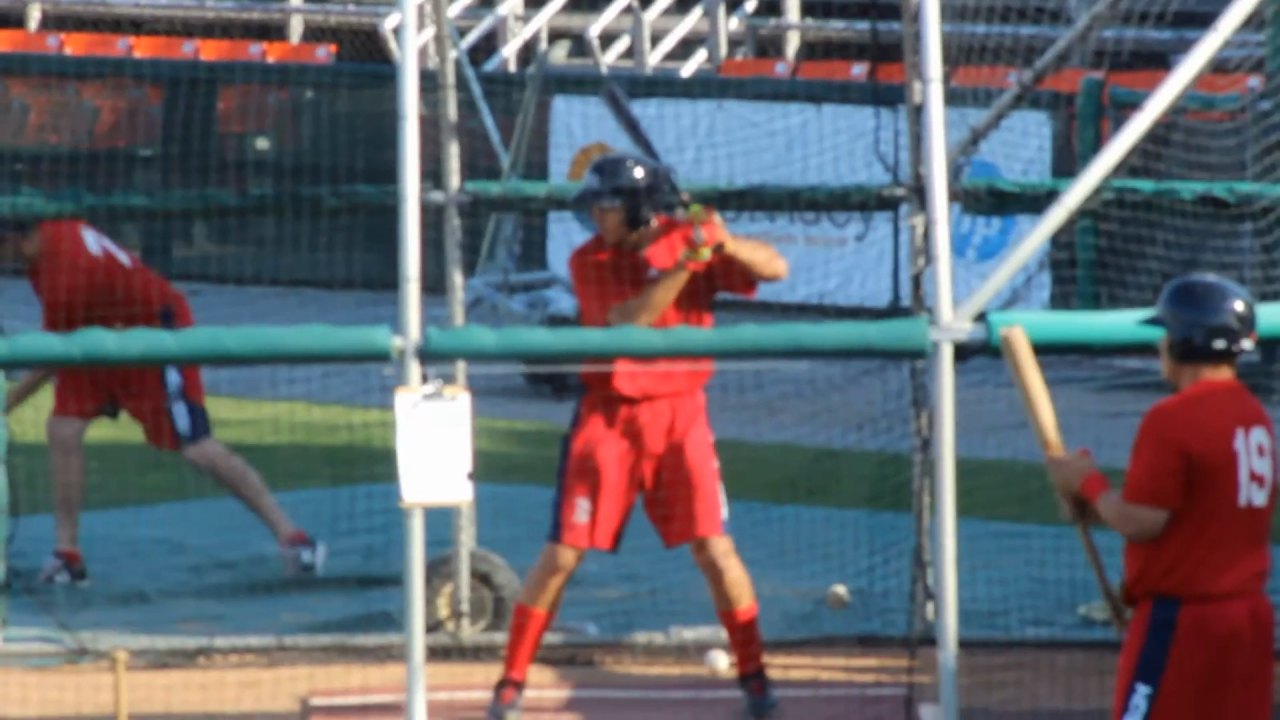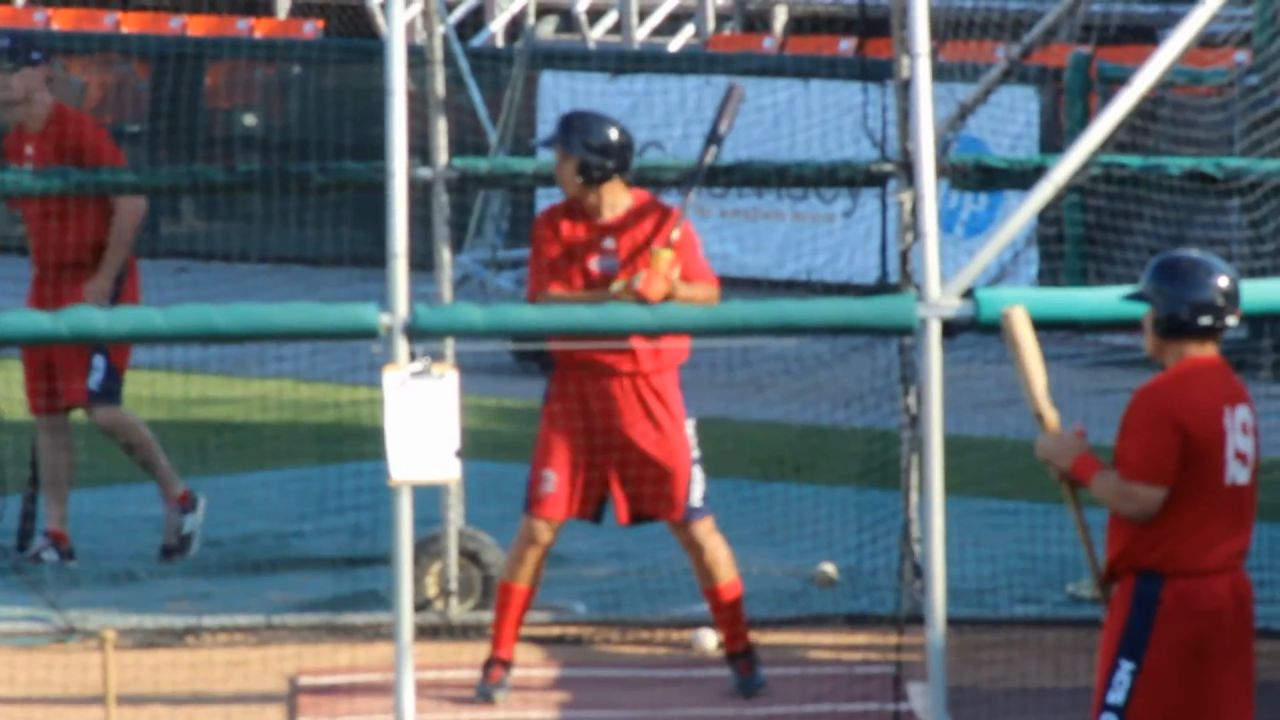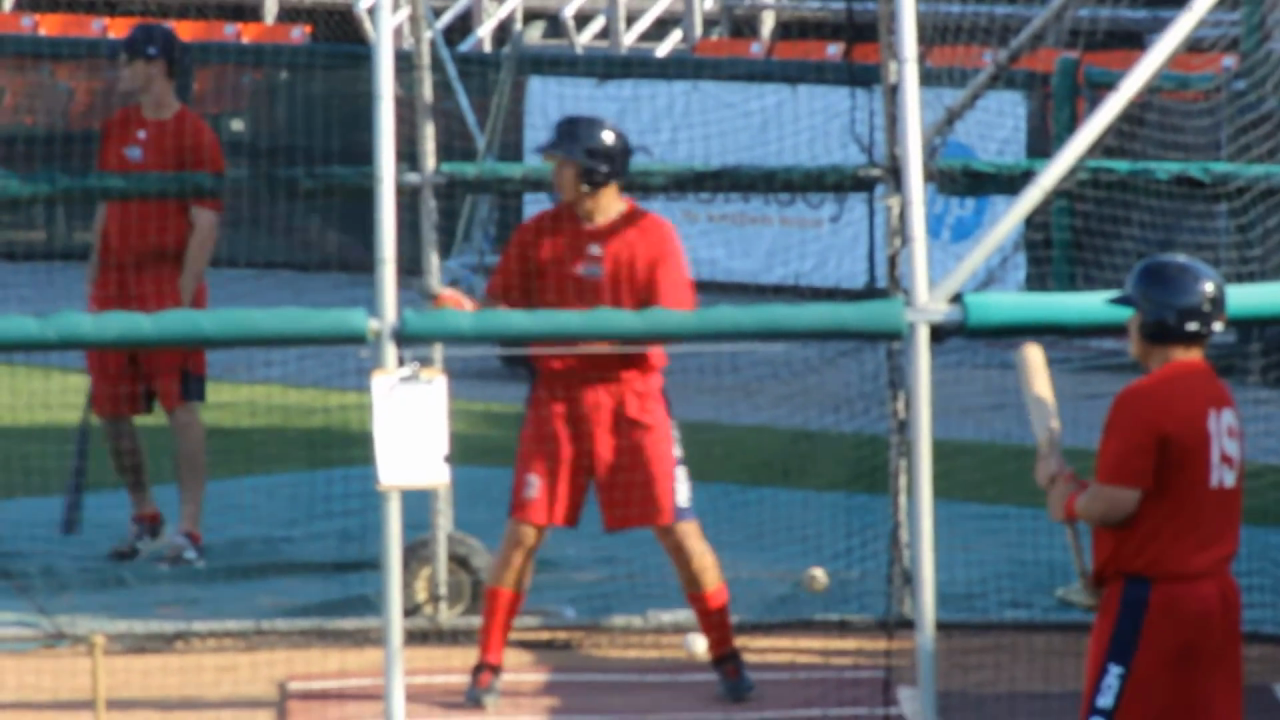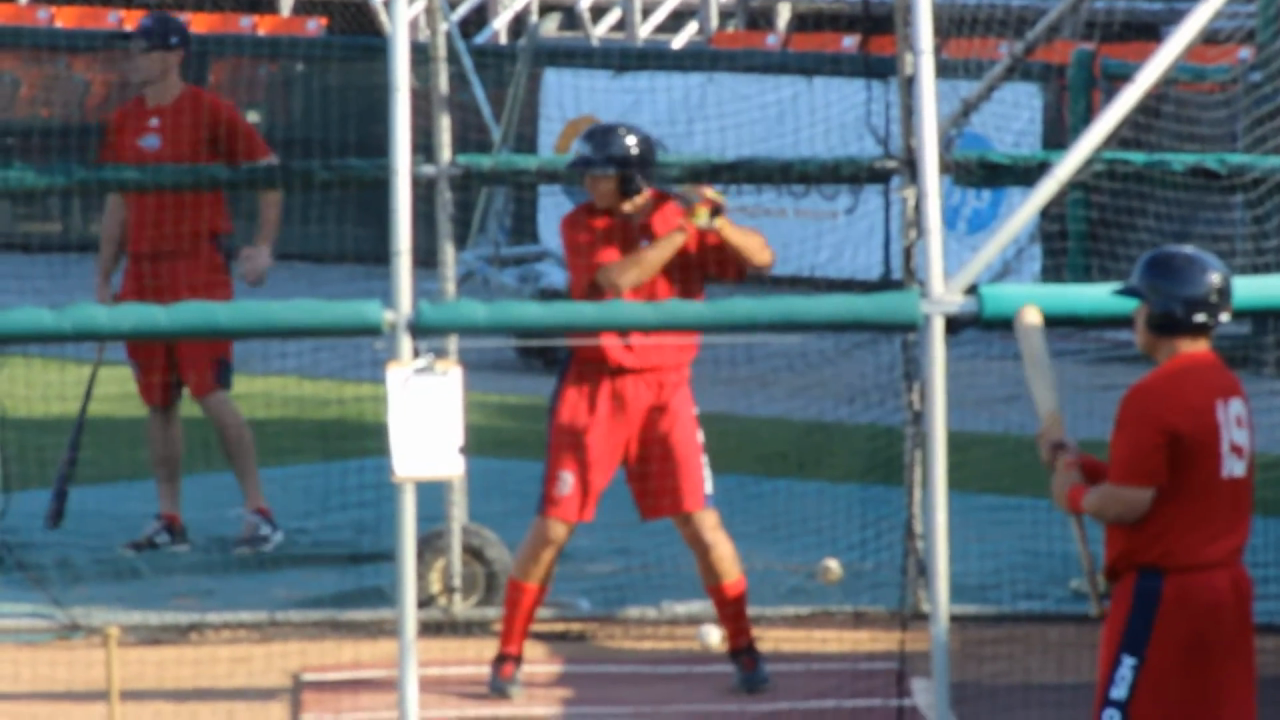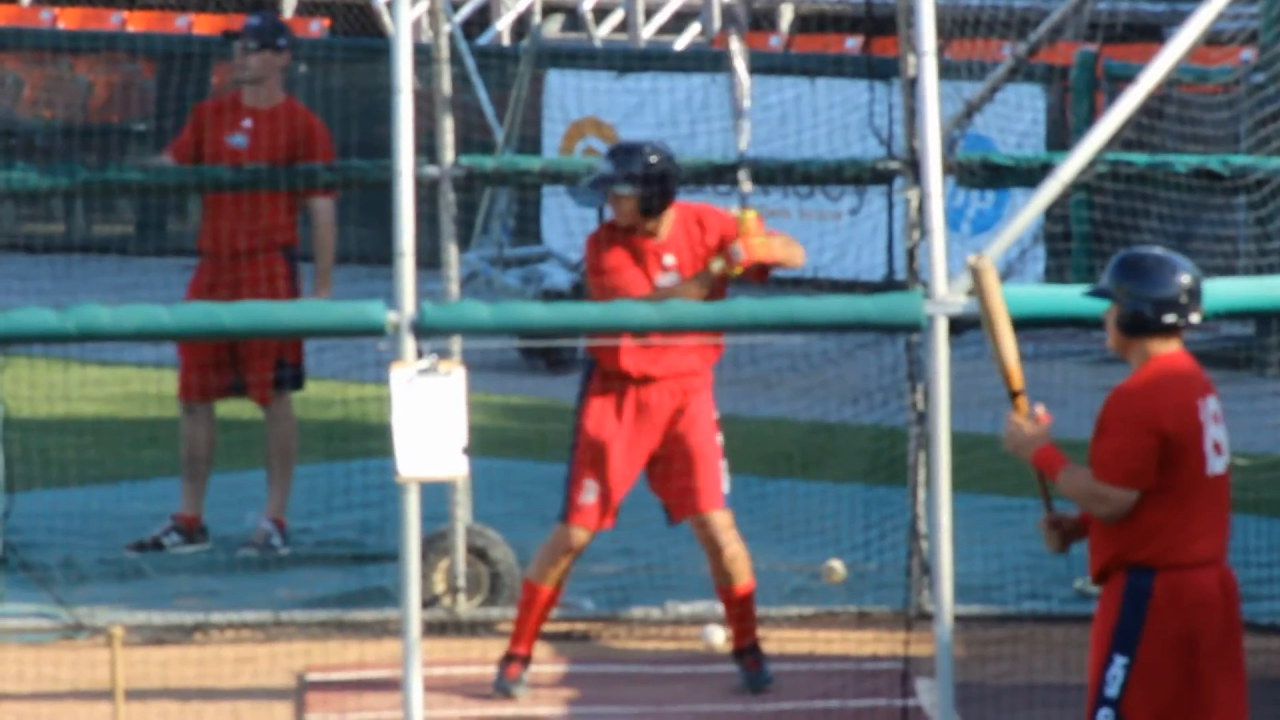
dt=1s
person 1, frame 1
left shoulder: (690, 238)
right shoulder: (588, 259)
left elbow: (775, 268)
right elbow: (629, 320)
left wrist: (722, 241)
right wrist: (688, 261)
left hip: (679, 414)
right hip: (608, 416)
left knee: (714, 549)
right knee: (561, 554)
left ankle: (753, 672)
person 1, frame 2
left shoulder: (663, 221)
right shoulder: (552, 225)
left elbow: (709, 296)
right elbow: (547, 306)
left wrist: (671, 287)
right wrist: (618, 294)
left hip: (650, 388)
right hip: (576, 388)
left knee: (694, 525)
right knee: (538, 527)
left ankle: (740, 652)
right ankle: (499, 658)
person 1, frame 3
left shoulder: (652, 234)
right shoulder: (539, 233)
right elbow: (506, 306)
right wrist: (467, 308)
left hip: (632, 396)
right hip: (559, 395)
left knee: (679, 529)
right knee: (523, 531)
left ankle: (726, 655)
right ankle: (488, 663)
person 1, frame 4
left shoulder: (680, 211)
right shoulder: (579, 224)
left elbow: (762, 260)
right elbow: (618, 280)
left wrist: (719, 226)
right wrist: (683, 227)
left hip: (665, 387)
right hip: (593, 388)
left knee: (700, 522)
right knee: (553, 525)
left ankle: (743, 648)
right ankle: (509, 653)
person 1, frame 5
left shoulder: (706, 223)
right shoulder: (603, 246)
left elbow: (795, 255)
right elbow: (652, 309)
left wrist: (759, 244)
right wrist: (722, 267)
left hip: (686, 392)
right hip: (617, 395)
left knee: (715, 524)
right knee: (574, 531)
left ankle: (747, 648)
right ankle: (517, 653)
person 2, frame 1
left shoulder: (64, 280)
right shoulder: (46, 231)
left elbow: (49, 364)
left knee: (198, 450)
right knee: (62, 433)
left ankle: (290, 537)
right ankle: (67, 555)
person 2, frame 2
left shoulder: (78, 129)
left elbow: (132, 202)
left wrist: (106, 277)
left hip: (98, 287)
right hip: (49, 287)
left knee: (101, 409)
right knee: (48, 415)
left ankle: (179, 498)
right ankle: (56, 536)
person 2, frame 3
left shoulder: (195, 136)
right shoulder: (116, 127)
left elbow: (206, 225)
right elbow: (107, 206)
left wrist: (183, 300)
right wrist: (93, 281)
left hip: (167, 286)
right hip: (115, 286)
left knee: (182, 410)
right knee: (109, 409)
left ankle: (189, 535)
right ankle: (146, 517)
person 2, frame 4
left shoulder: (209, 112)
right shoulder: (121, 123)
left elbow: (269, 170)
right elbow: (117, 205)
left wrist: (264, 245)
right wrist: (103, 279)
left hip: (200, 271)
right hip: (142, 275)
left knee: (209, 393)
right knee: (158, 400)
left ankle: (259, 513)
right ankle: (170, 521)
person 2, frame 5
left shoulder: (303, 125)
right shoulder: (209, 114)
left elbow: (322, 210)
right elbow: (175, 165)
left wrist: (323, 288)
left hip: (267, 273)
right hip: (211, 271)
left knee: (275, 398)
right knee: (194, 397)
left ankle: (274, 523)
right ankle: (189, 522)
person 3, frame 1
left shoulder: (1173, 418)
right shoulder: (1255, 415)
left elbow: (1141, 522)
left wrist: (1086, 483)
right wrist: (1099, 504)
left hip: (1182, 619)
right hip: (1247, 613)
person 3, frame 2
left shoulder: (1162, 396)
right shoulder: (1234, 392)
left elbow: (1138, 501)
left wrist: (1077, 460)
right wrist: (1086, 469)
left hip: (1163, 594)
right hip: (1226, 591)
person 3, frame 3
left shoulder: (1145, 399)
right shoulder: (1218, 396)
left elbow: (1112, 505)
left wrist: (1070, 502)
right wrist: (1070, 481)
left hip: (1150, 599)
right hip: (1213, 594)
person 3, frame 4
left shoulder: (1154, 394)
right shoulder: (1226, 386)
left elbow: (1127, 503)
left wrist: (1073, 493)
right wrist: (1079, 463)
left hip: (1163, 591)
right hip: (1224, 585)
person 3, frame 5
left shoulder: (1137, 395)
right shoulder: (1193, 381)
left elbow: (1111, 500)
left wrist: (1040, 453)
right wrist: (1077, 525)
left hip: (1151, 591)
right hip: (1208, 584)
